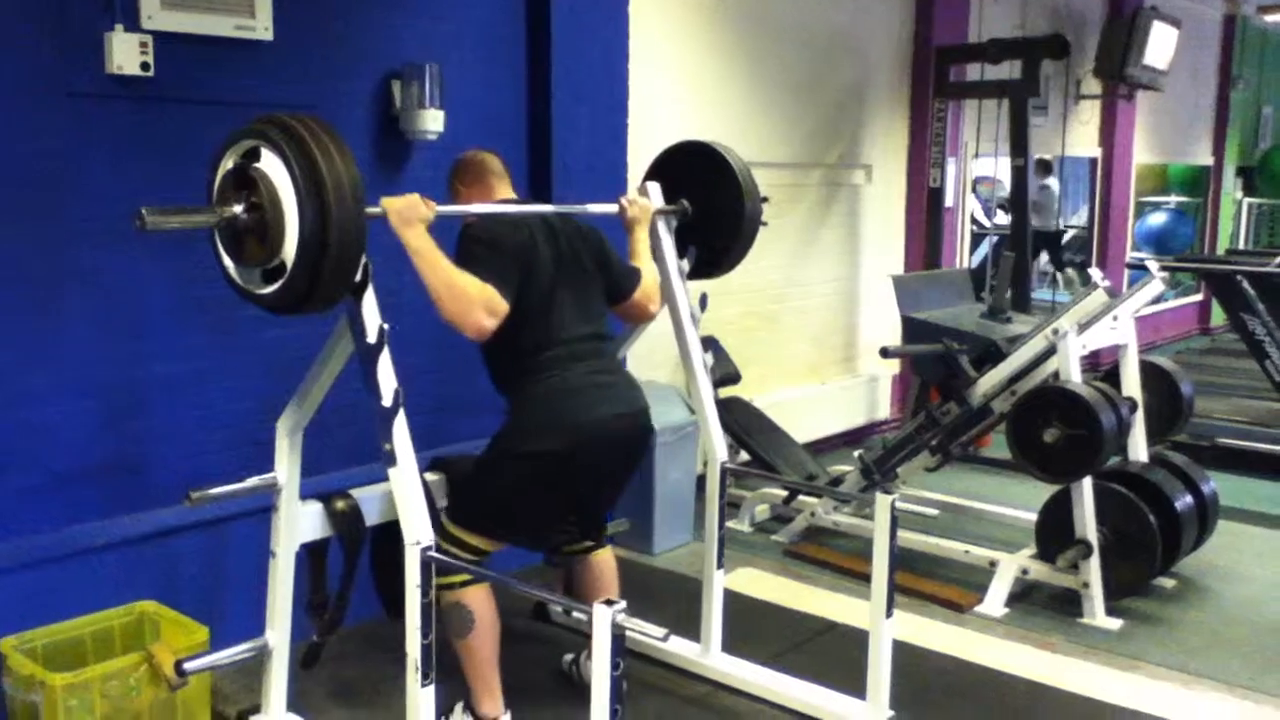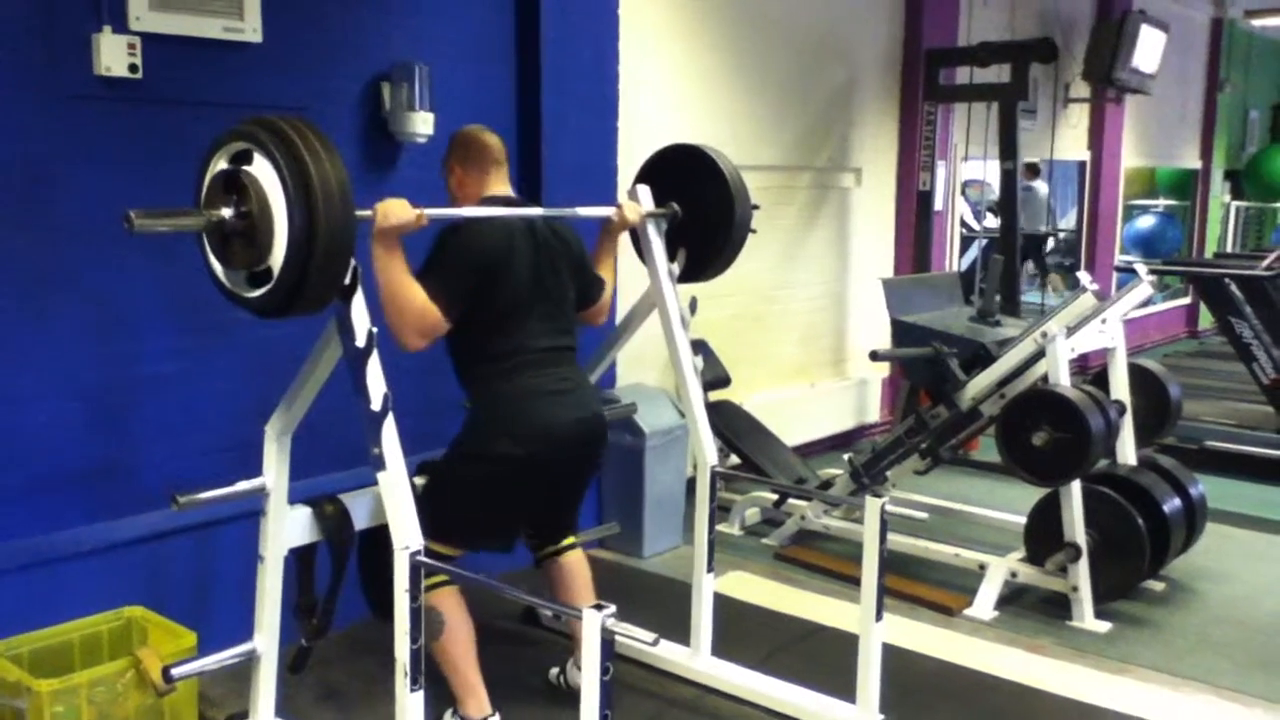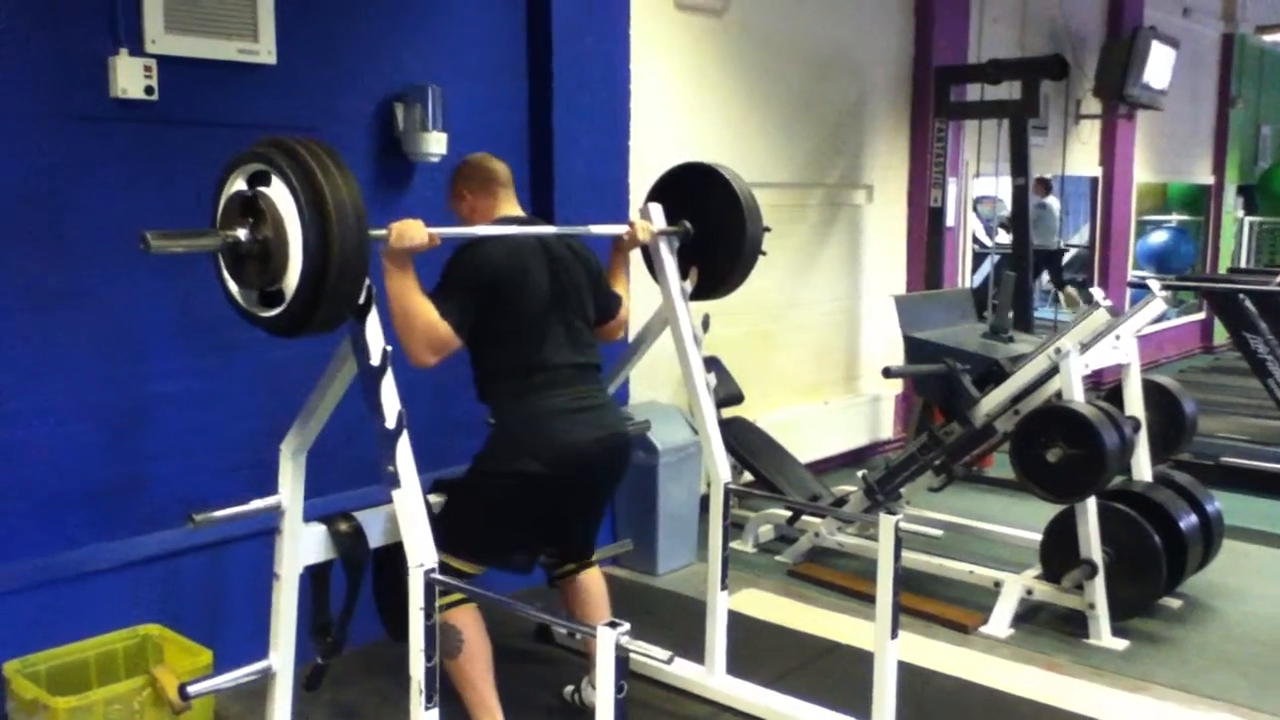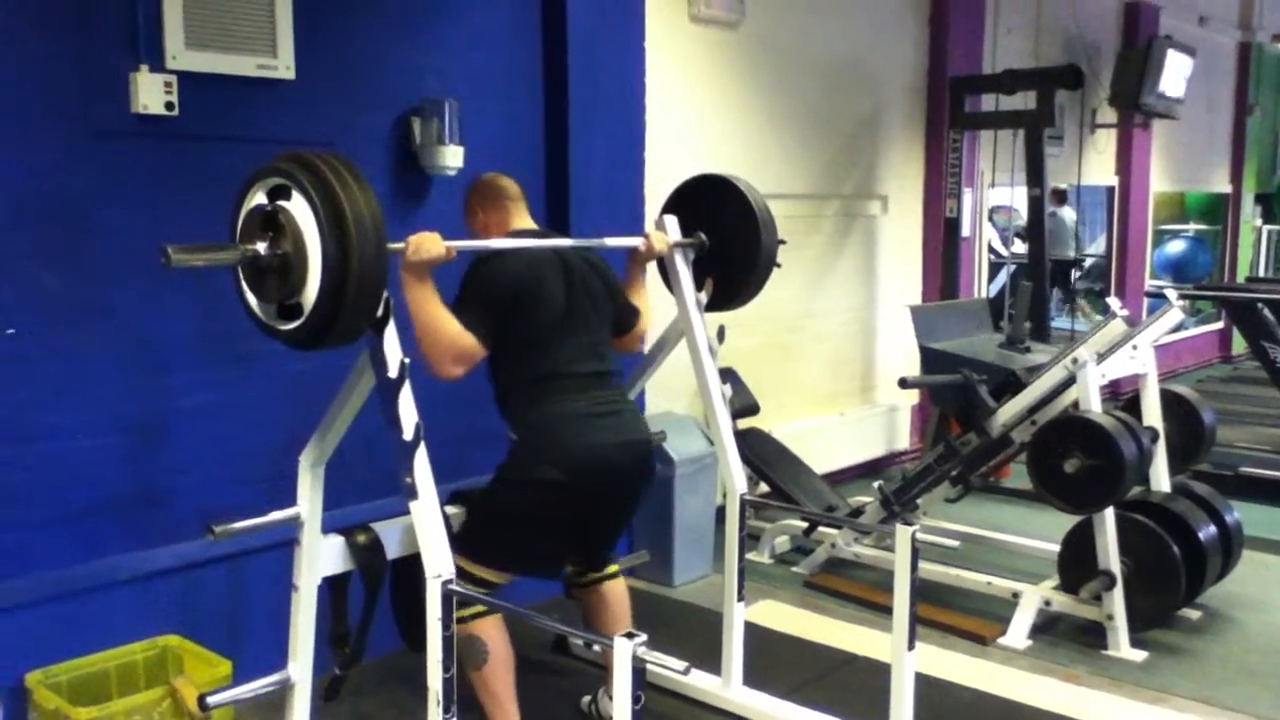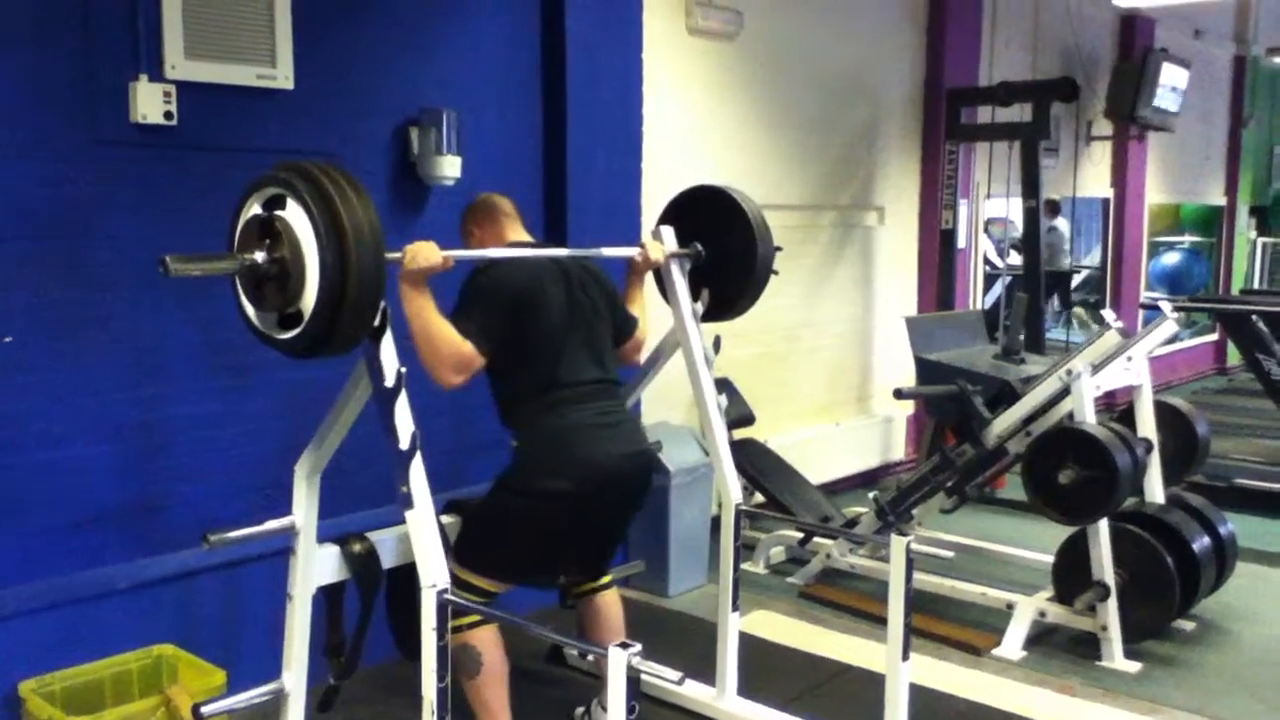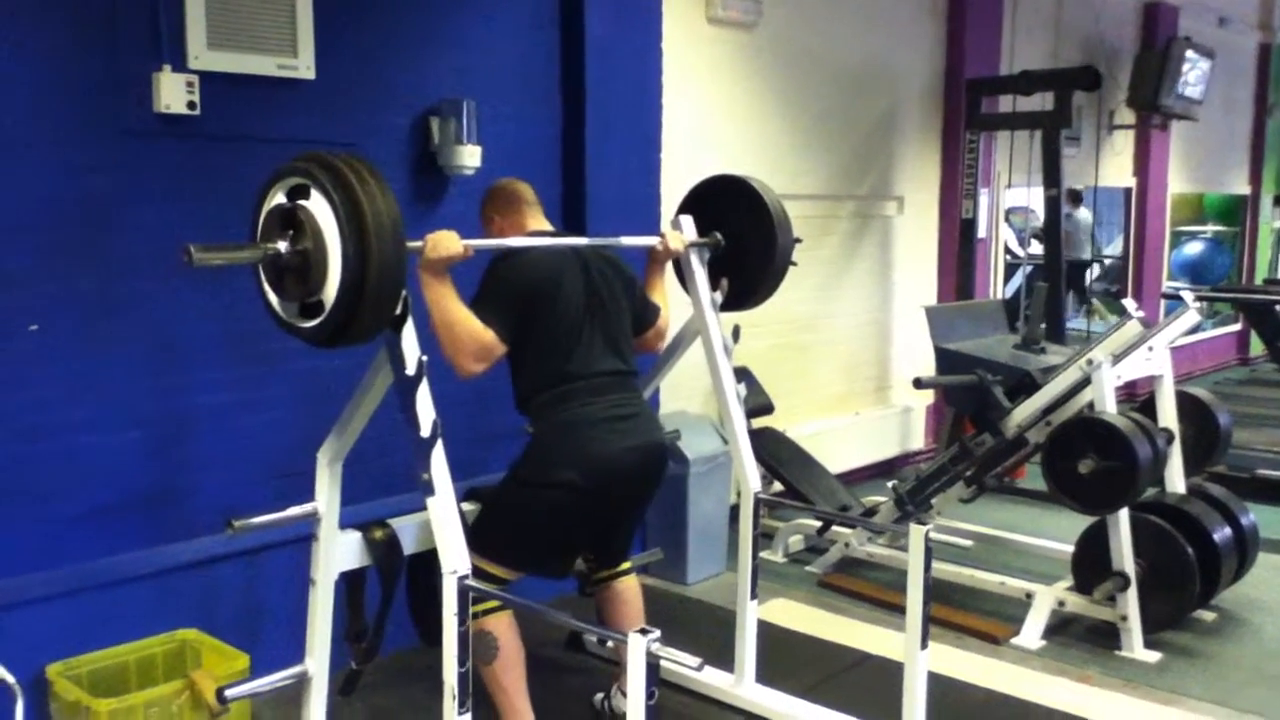
dt=0.5s
person 1, frame 1
left shoulder: (487, 233)
right shoulder: (576, 228)
left elbow: (480, 318)
right elbow: (647, 305)
left wrist: (415, 234)
right wrist: (639, 231)
left hip: (558, 423)
right hip: (628, 413)
left knee: (451, 555)
right knee: (582, 529)
person 1, frame 2
left shoulder: (468, 234)
right shoulder: (558, 230)
left elbow: (416, 331)
right elbow: (596, 311)
left wrist: (386, 244)
right wrist: (613, 236)
left hip: (513, 425)
right hip: (582, 415)
left knee: (424, 559)
right knee: (553, 534)
right ankle: (588, 666)
person 1, frame 3
left shoulder: (480, 256)
right shoulder: (574, 248)
left elbow: (427, 348)
right elbow: (614, 325)
left wrist: (397, 264)
right wrist: (624, 253)
left hip: (535, 443)
right hip: (606, 432)
left knee: (441, 577)
right knee: (572, 554)
person 1, frame 4
left shoulder: (496, 268)
right shoulder: (588, 260)
left elbow: (451, 359)
right elbow: (632, 337)
left wrist: (416, 275)
right wrist: (641, 264)
left hip: (559, 452)
right hip: (630, 440)
left knee: (463, 587)
right knee: (593, 562)
person 1, frame 5
left shoulder: (495, 278)
right shoulder: (587, 271)
left elbow: (451, 367)
right elbow: (632, 349)
left wrist: (414, 286)
right wrist: (638, 276)
left hip: (562, 460)
right hip: (632, 450)
left knee: (460, 595)
right knee: (590, 573)
person 1, frame 6
left shoulder: (515, 267)
right shoulder: (606, 261)
left elbow: (471, 355)
right elbow: (653, 337)
left wrist: (434, 275)
right wrist: (659, 265)
left hip: (575, 450)
right hip: (644, 440)
left knee: (477, 581)
right knee: (609, 558)
